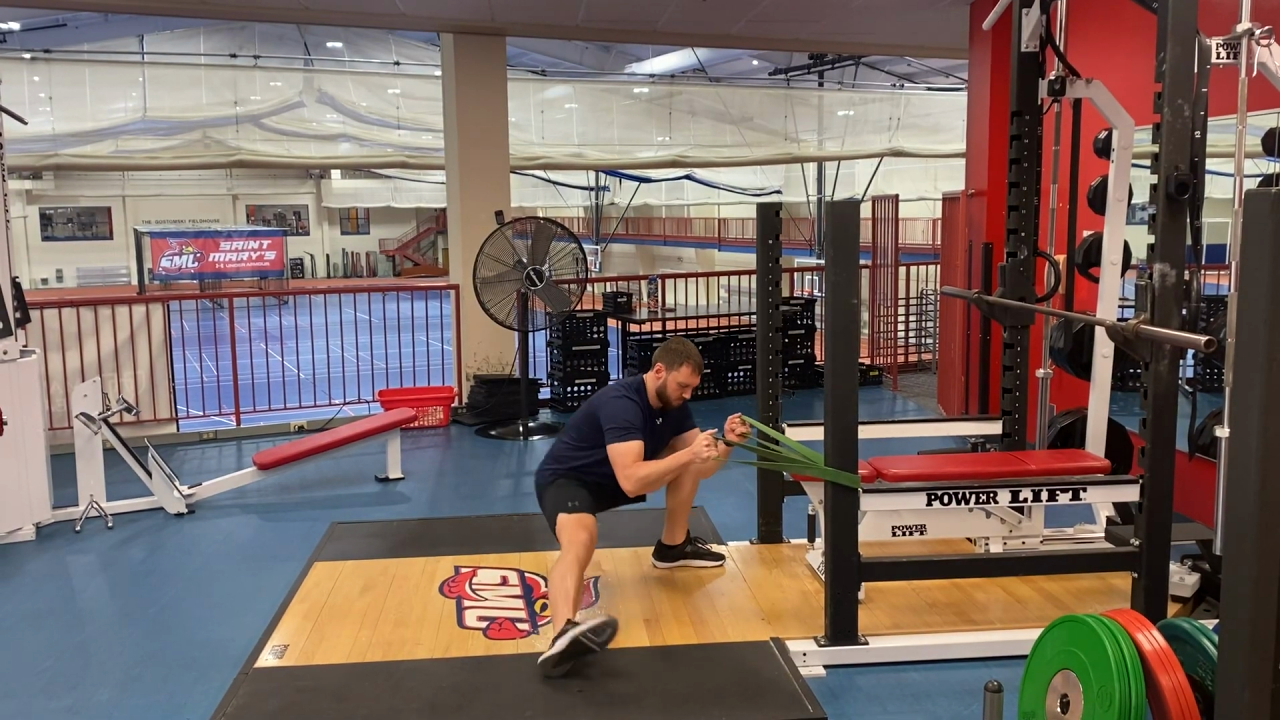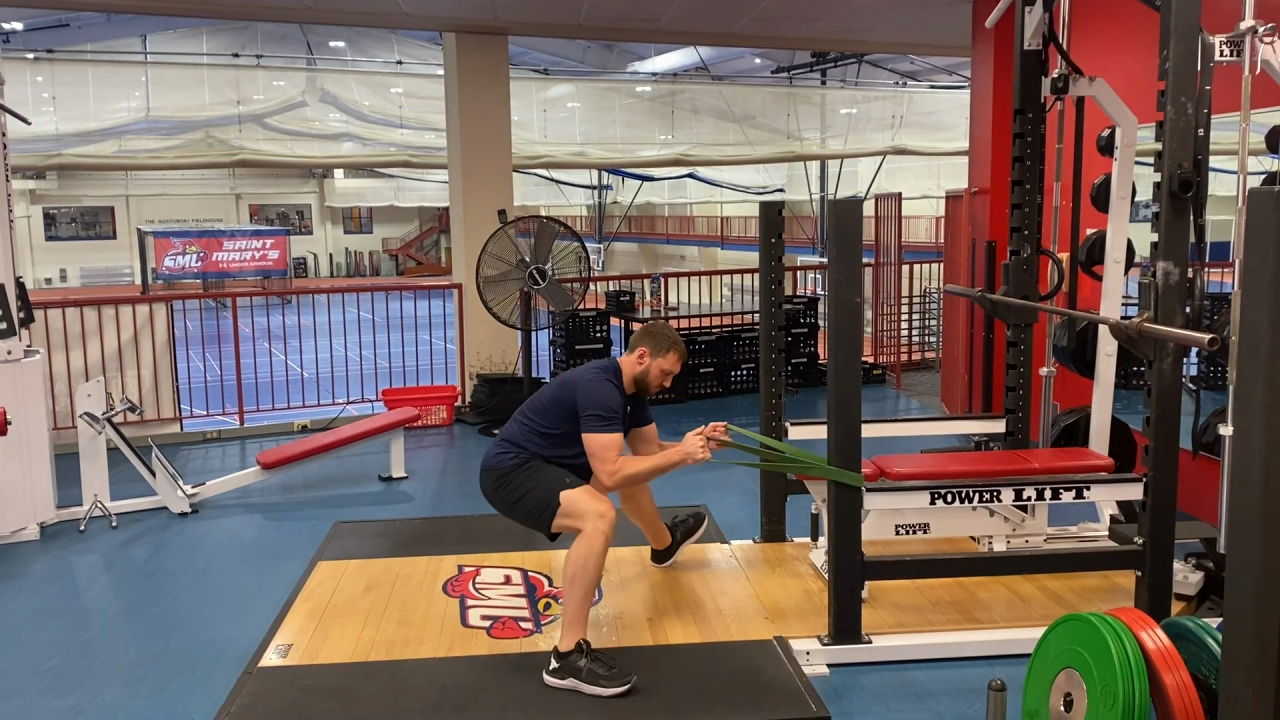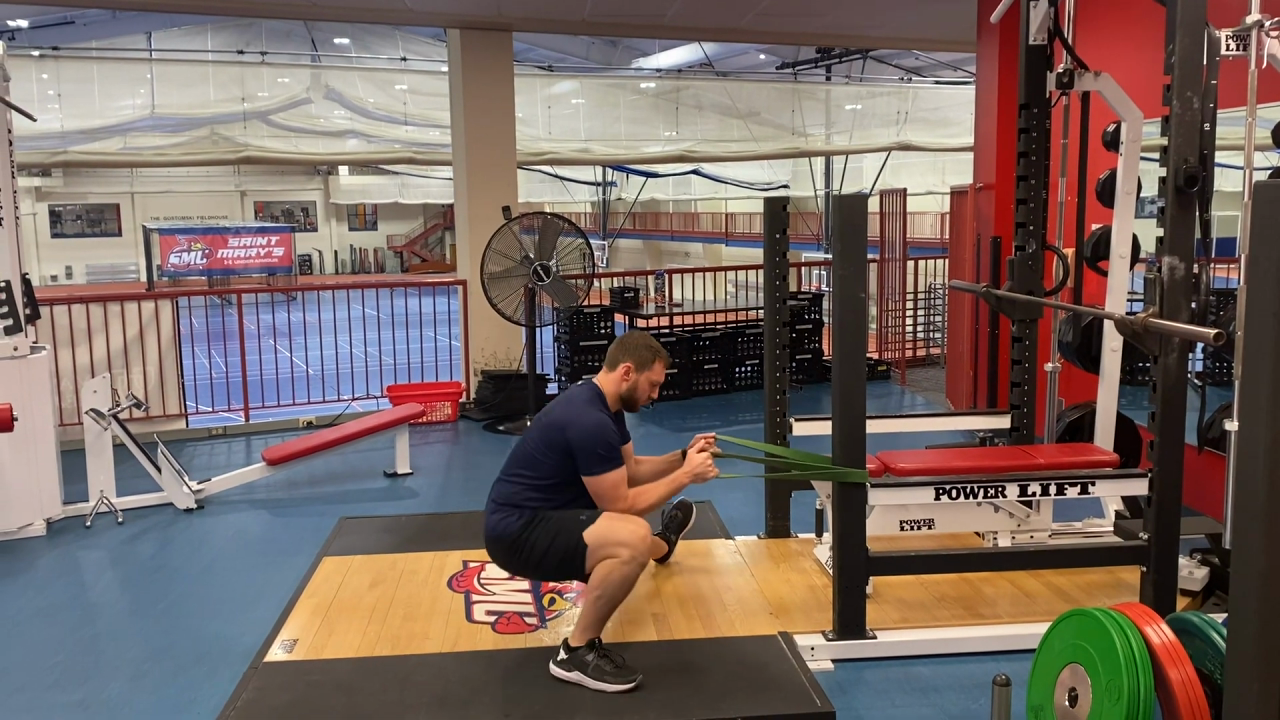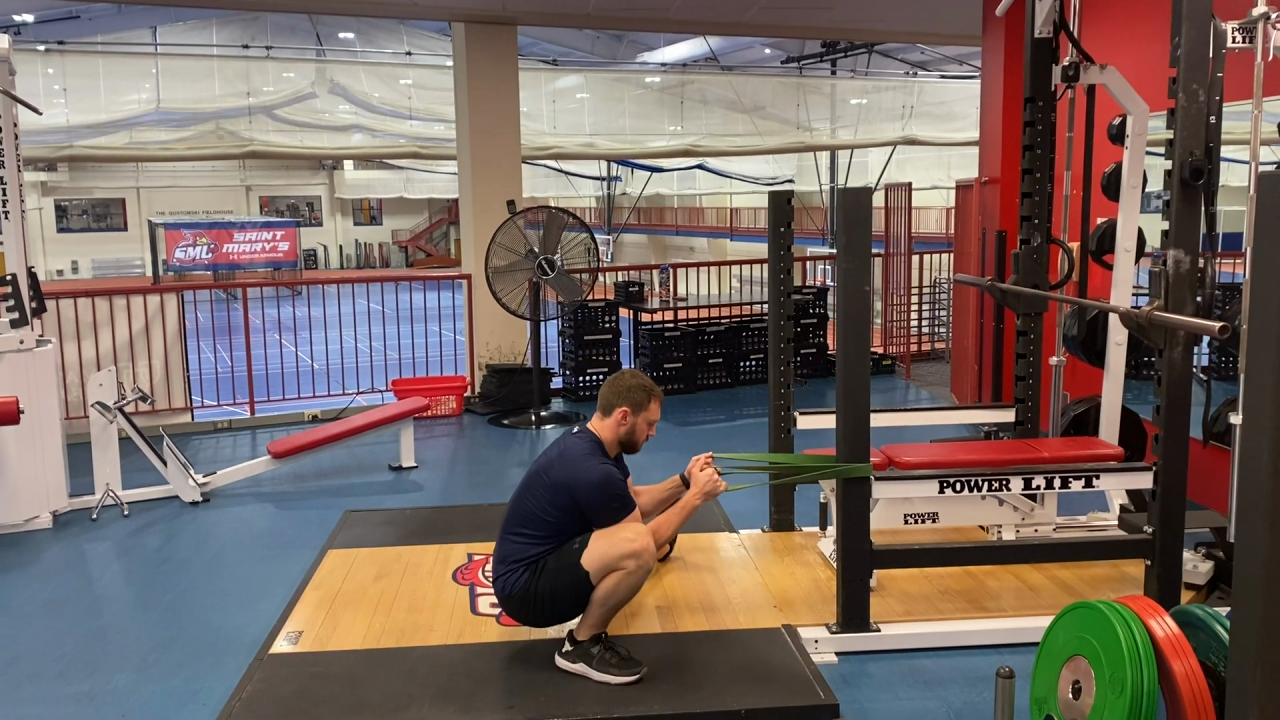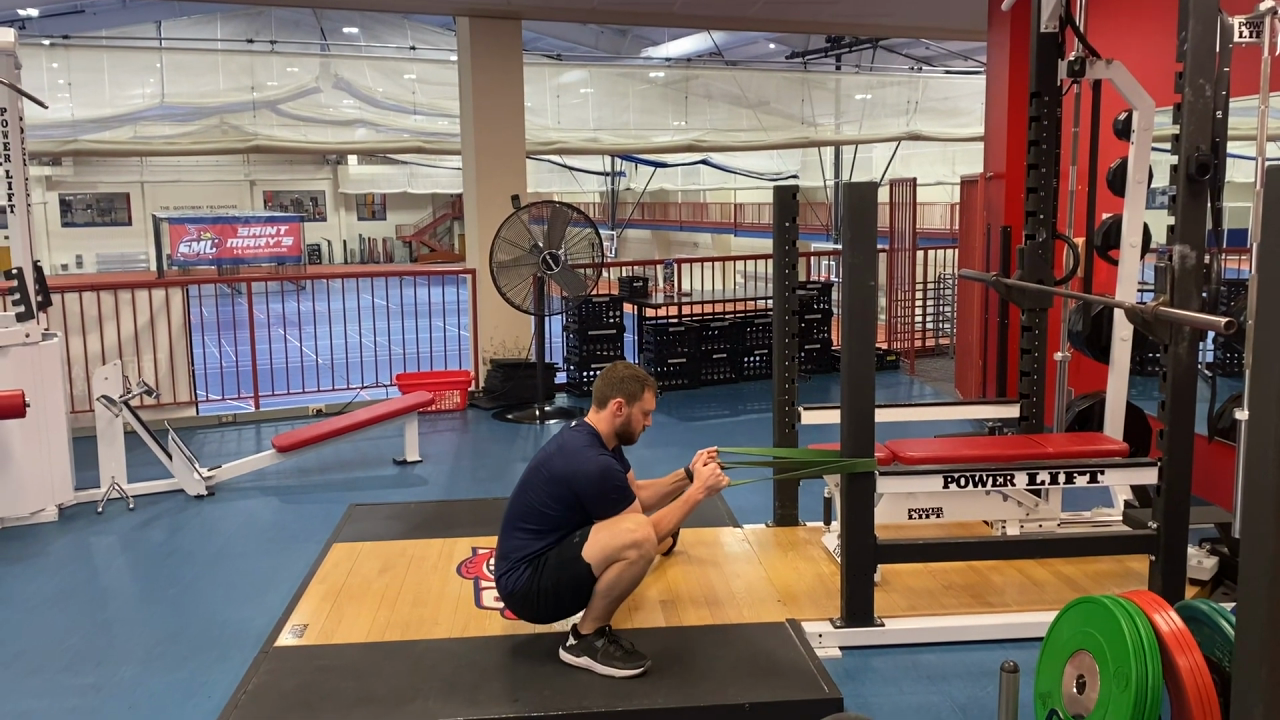
dt=0.5s
person 1, frame 1
left shoulder: (674, 404)
right shoulder: (621, 402)
left elbow: (697, 464)
right elbow: (631, 481)
left wrist: (725, 443)
right wrist: (689, 455)
left hip: (606, 478)
right hip: (564, 478)
left knee: (686, 462)
right knee: (580, 539)
left ankle: (673, 546)
right ankle: (564, 633)
person 1, frame 2
left shoulder: (632, 388)
right shoulder: (599, 387)
left elbow: (648, 451)
right elbow: (609, 475)
left wrist: (696, 442)
right wrist: (680, 454)
left hip: (548, 463)
right hip: (511, 470)
left knee: (633, 468)
right knee: (599, 515)
left ankle: (664, 544)
right ankle: (568, 655)
person 1, frame 3
left shoulder: (599, 404)
right shoulder: (589, 422)
left elbow: (630, 470)
right elbow: (620, 506)
left wrist: (683, 457)
right wrist: (686, 475)
left hip: (533, 516)
right hip: (516, 534)
right knee: (635, 539)
left ankle: (661, 546)
right ankle: (577, 651)
person 1, frame 4
left shoulder: (590, 441)
right shoulder: (592, 472)
left elbow: (632, 501)
right elbow: (639, 541)
left wrist: (684, 481)
right wrist: (695, 497)
left hip: (539, 558)
right hip: (525, 586)
right knee: (638, 546)
left ankle: (662, 549)
right ankle: (583, 644)
person 1, frame 5
left shoulder: (592, 437)
right shoulder: (591, 464)
left elbow: (635, 495)
right elbow: (642, 533)
left wrist: (688, 475)
right wrist: (698, 491)
left hip: (545, 553)
right hip: (528, 583)
right knee: (639, 537)
left ankle: (665, 542)
right ankle: (587, 639)
